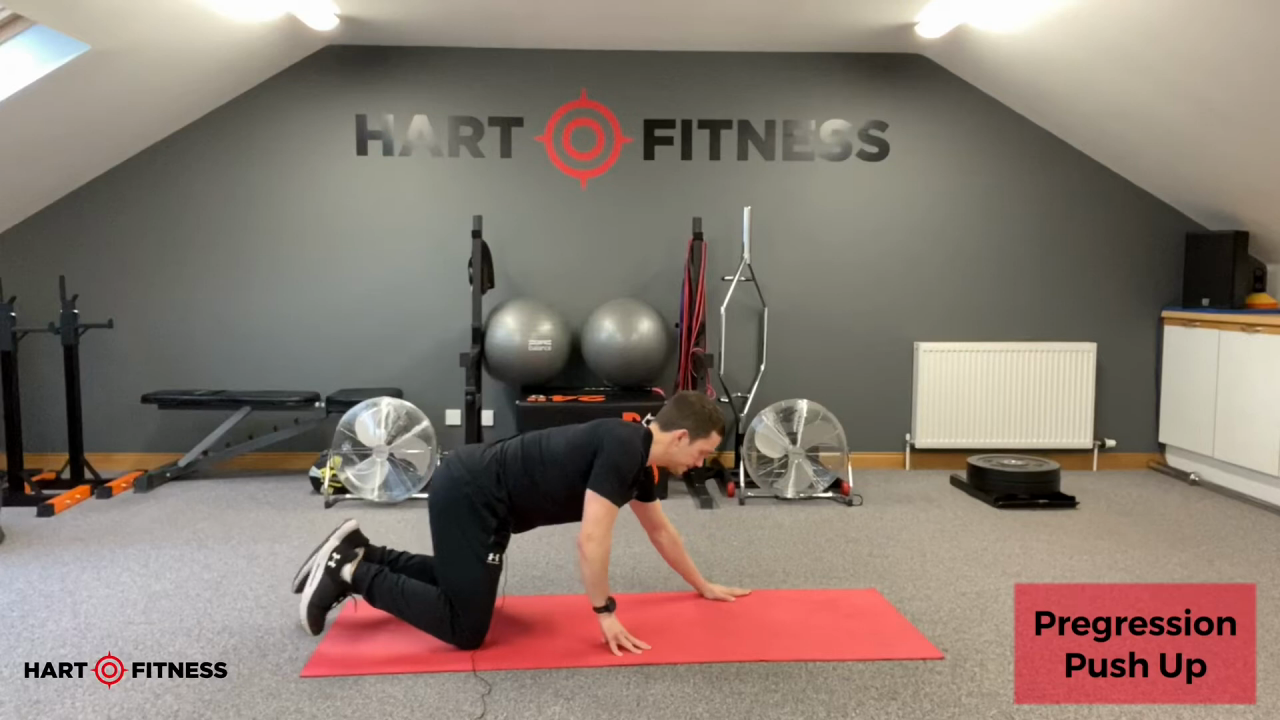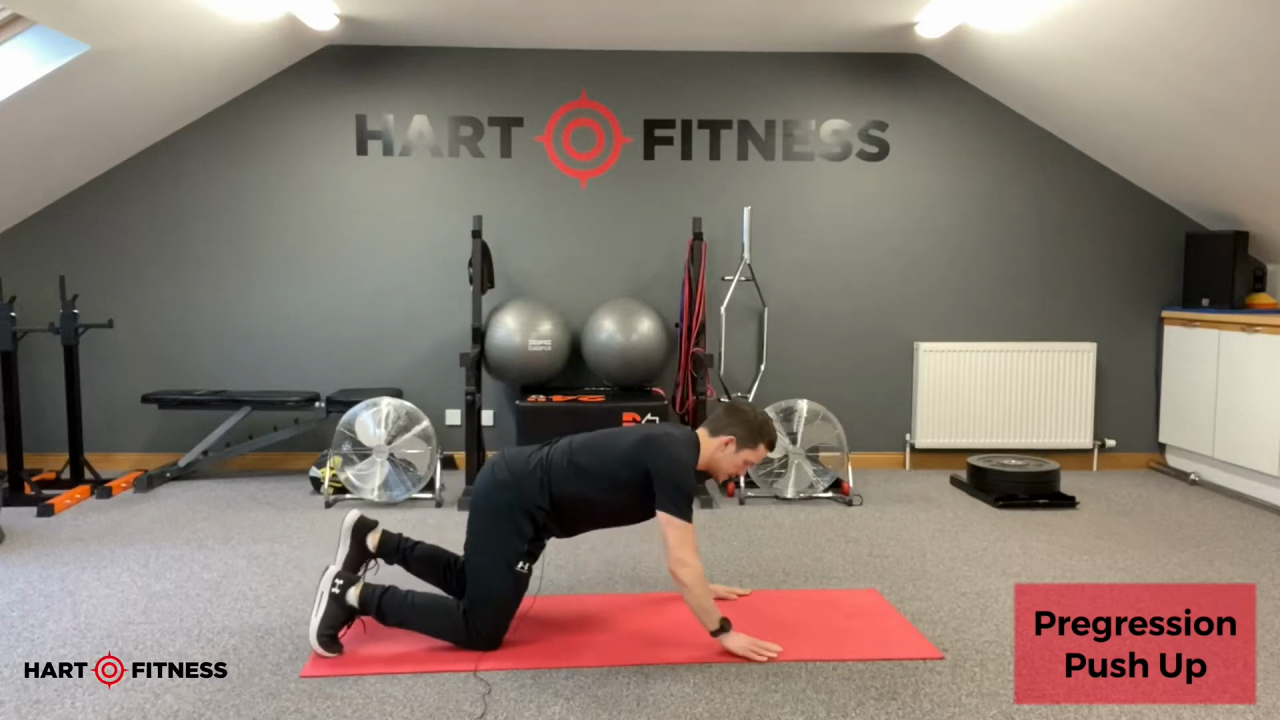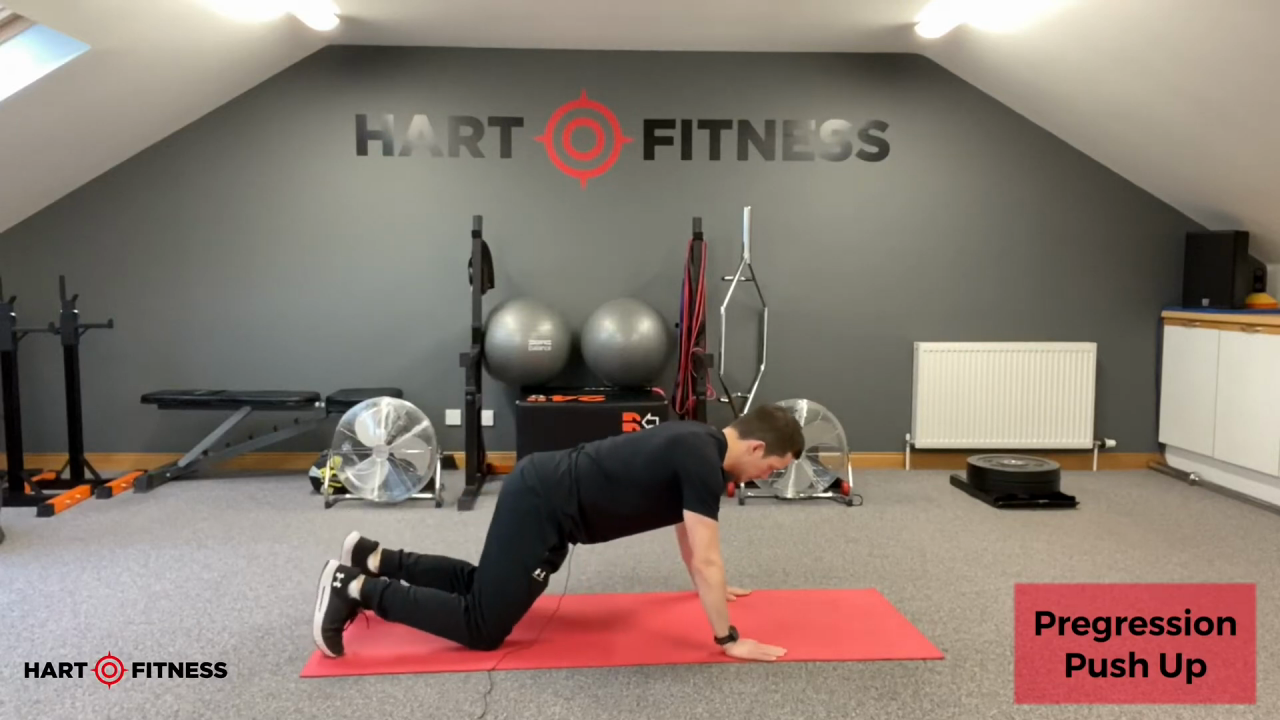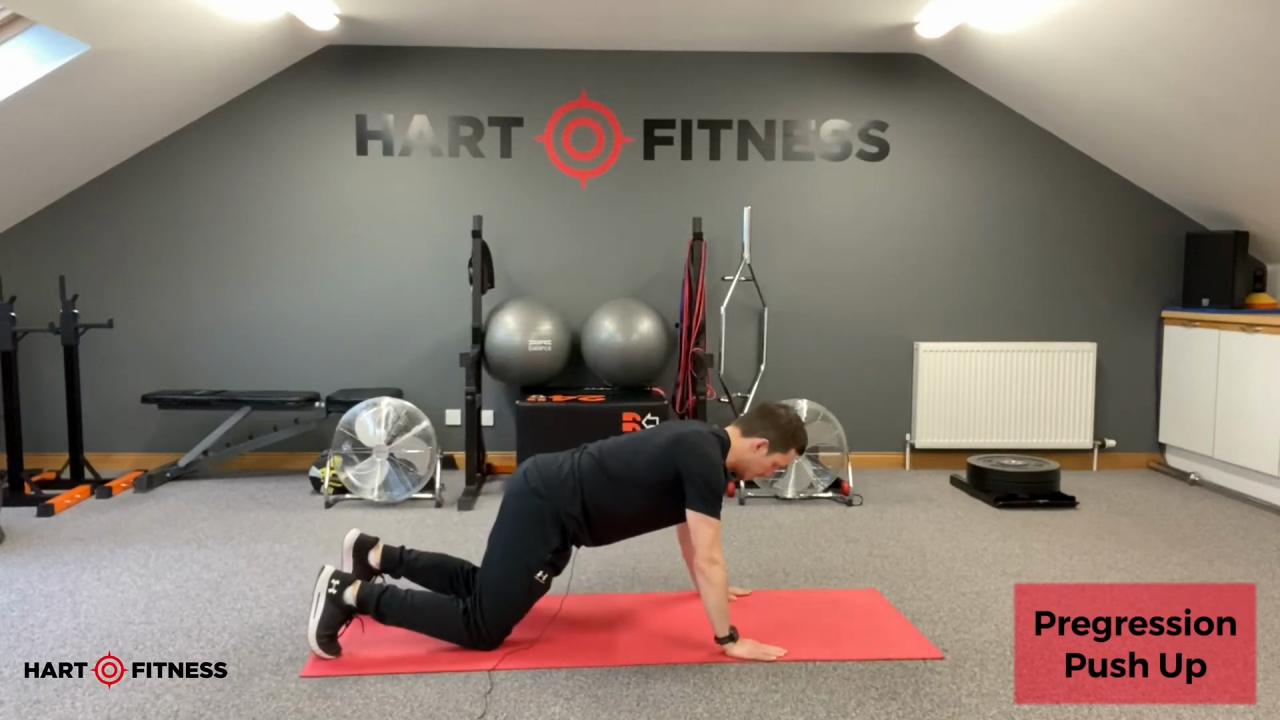
dt=0.7s
person 1, frame 1
left shoulder: (637, 458)
right shoulder: (623, 448)
left elbow: (660, 529)
right elbow: (592, 540)
left wrist: (703, 586)
right wrist: (605, 612)
left hip: (469, 486)
right hip: (468, 494)
left knee: (462, 584)
right knee: (466, 629)
left ankle: (360, 553)
right ankle: (349, 572)
person 1, frame 2
left shoulder: (675, 444)
right shoulder: (676, 461)
right elbow: (681, 563)
left wrist: (702, 587)
right wrist: (723, 632)
left hip: (512, 486)
right hip: (512, 499)
left knee: (475, 585)
right knee: (481, 629)
left ankle: (373, 539)
right ankle: (353, 594)
person 1, frame 3
left shoulder: (698, 442)
right shoulder: (703, 460)
left elbow: (686, 531)
right elbow: (706, 559)
left wrist: (710, 586)
right wrist: (728, 639)
left hip: (541, 490)
right hip: (541, 506)
left knee: (486, 586)
right knee: (482, 627)
left ankle: (374, 559)
right ankle: (354, 586)
person 1, frame 4
left shoulder: (699, 441)
right shoulder: (706, 461)
left elbow: (687, 531)
right elbow: (708, 558)
left wrist: (709, 587)
right wrist: (728, 639)
left hip: (544, 493)
right hip: (545, 508)
left knee: (485, 587)
right knee: (482, 627)
left ankle: (374, 555)
right ankle: (350, 592)
